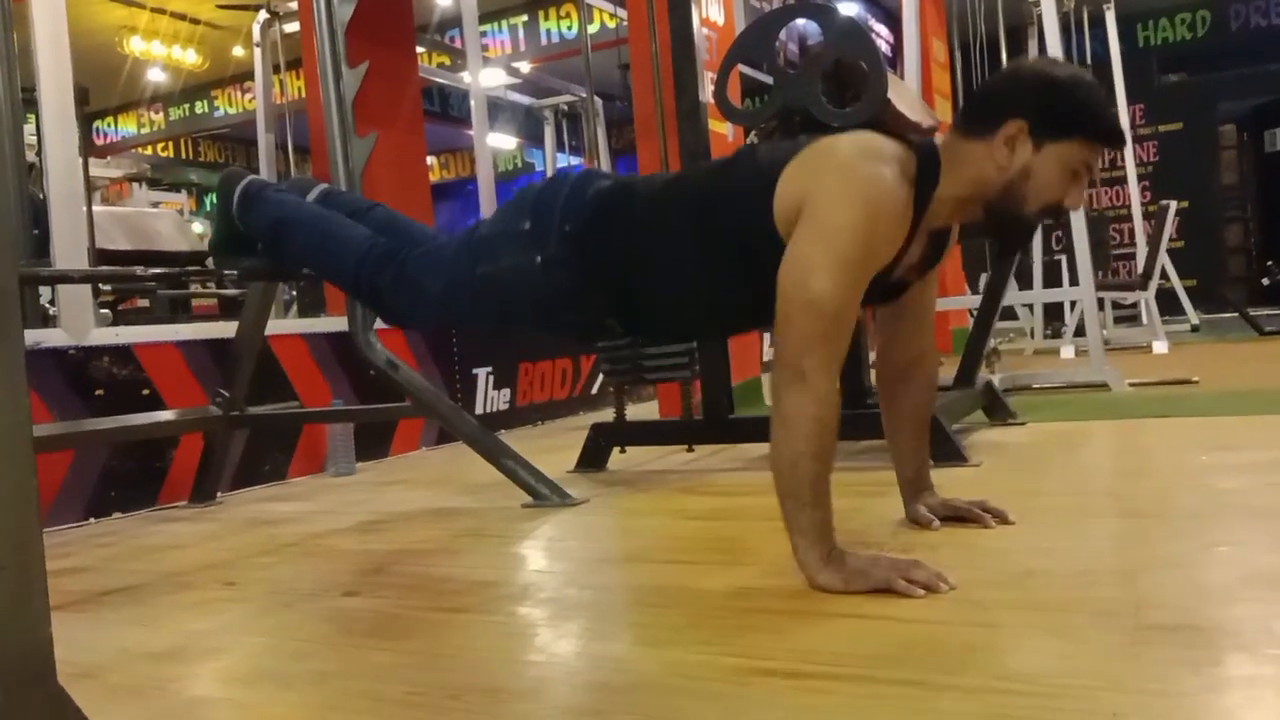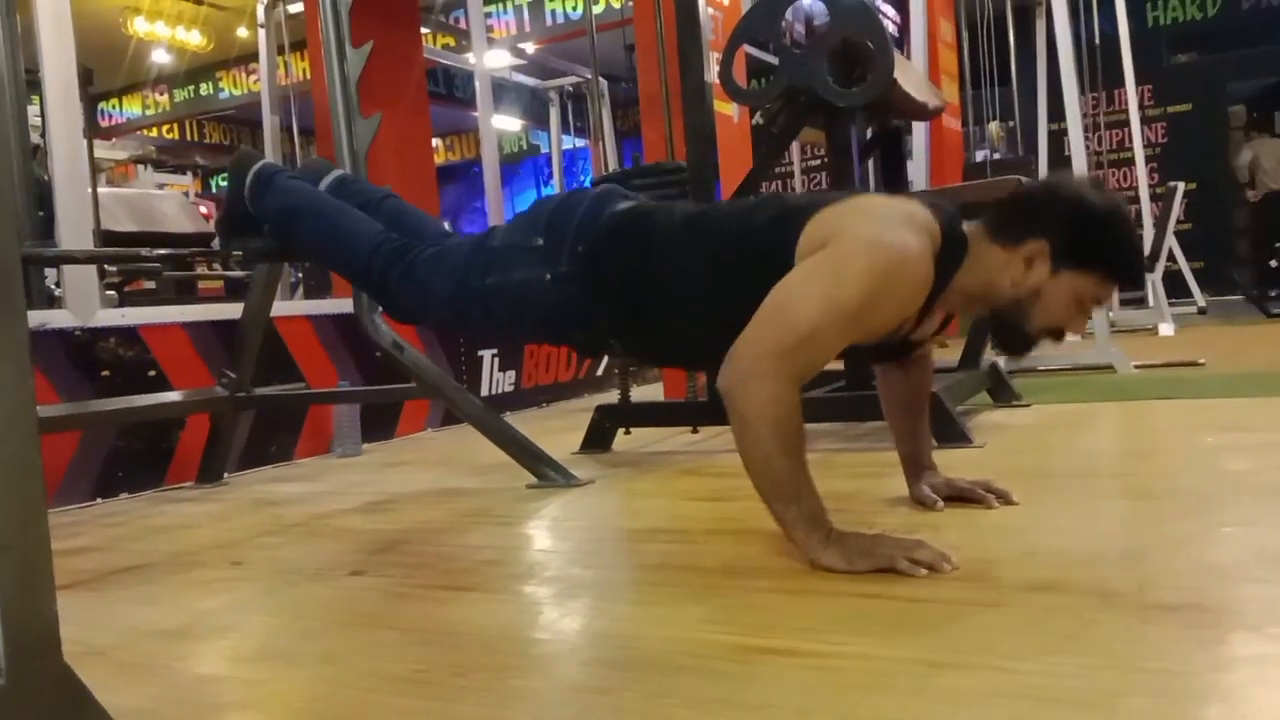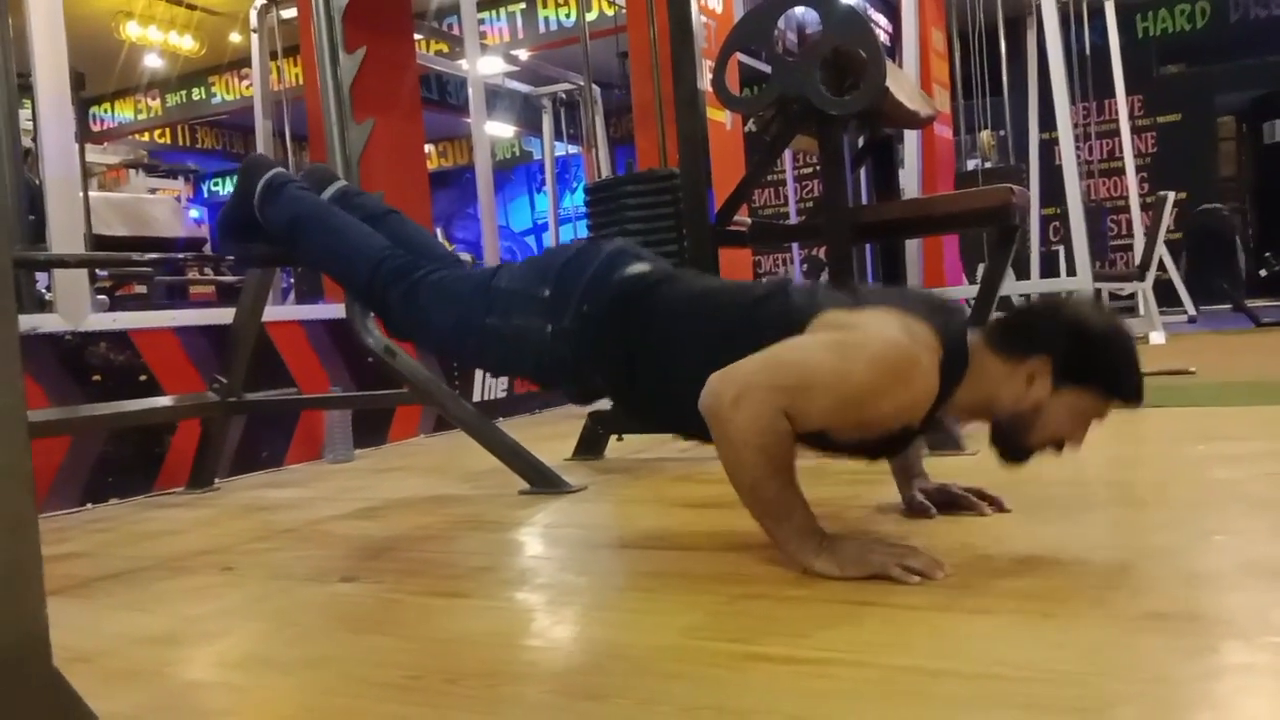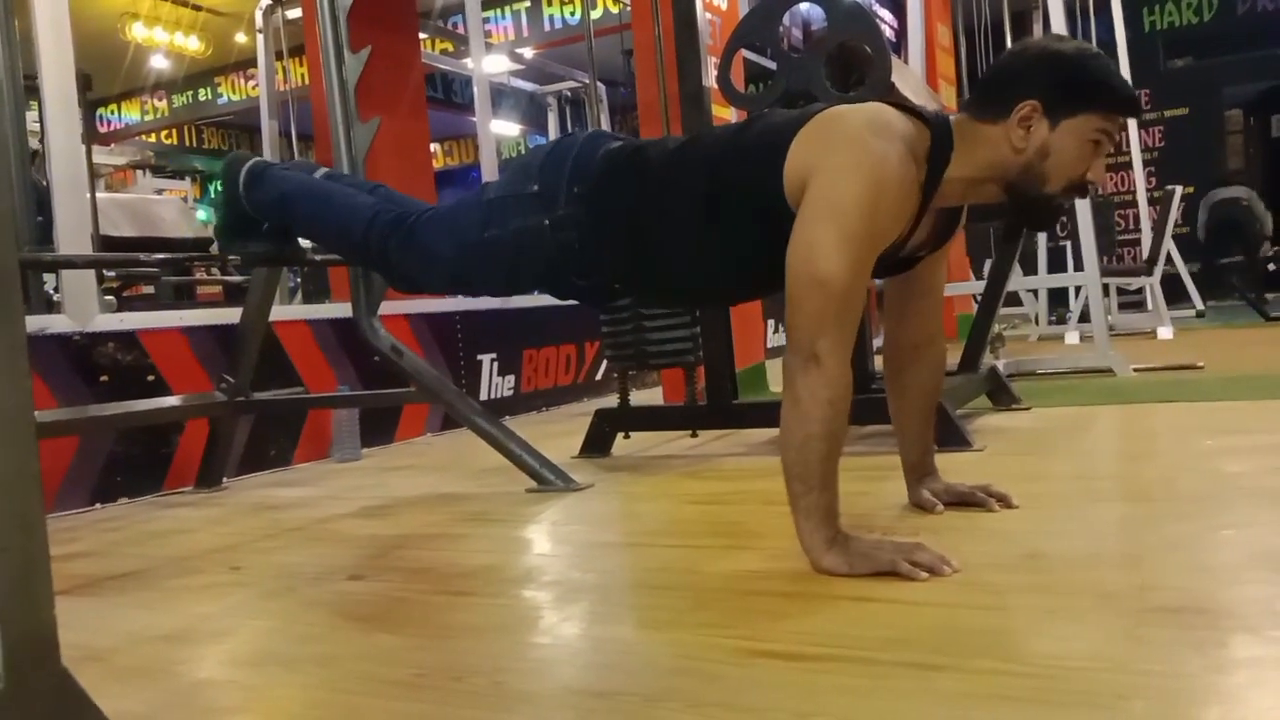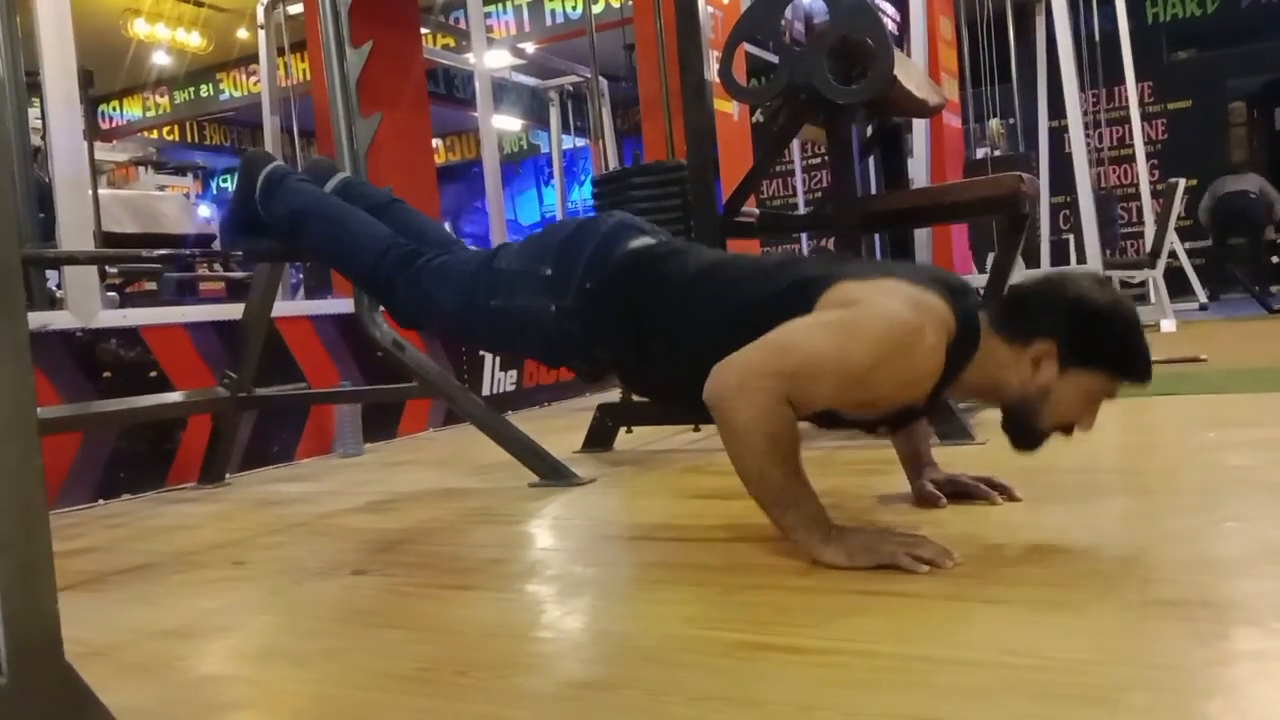
dt=1s
person 1, frame 1
left shoulder: (936, 209)
right shoulder: (870, 190)
left elbow: (908, 356)
right elbow: (803, 376)
left wrist: (917, 493)
right wrist: (820, 558)
left hip: (616, 269)
right hip: (572, 245)
left knee: (421, 269)
right knee: (399, 281)
left ankle: (316, 197)
right ankle: (258, 207)
person 1, frame 2
left shoulder: (948, 267)
right shoulder: (898, 262)
left elbow: (904, 356)
right elbow: (752, 374)
left wrist: (920, 472)
right wrist: (821, 540)
left hip: (635, 251)
right hip: (587, 260)
left knee: (438, 262)
right knee: (410, 277)
left ankle: (328, 185)
right ankle: (265, 190)
person 1, frame 3
left shoulder: (949, 346)
right shoulder: (905, 358)
right elbow: (734, 398)
left wrist: (910, 480)
right wrist: (812, 546)
left hip: (637, 300)
right hip: (592, 315)
left knee: (442, 277)
right knee: (409, 292)
left ankle: (330, 193)
right ankle: (270, 196)
person 1, frame 4
left shoulder: (946, 190)
right shoulder: (878, 164)
left elbow: (915, 337)
right elbow: (816, 356)
left wrist: (921, 475)
right wrist: (825, 541)
left hip: (623, 237)
right hip: (579, 209)
left knee: (421, 247)
right knee: (407, 248)
left ankle: (310, 182)
right ankle: (264, 188)
person 1, frame 5
left shoulder: (964, 323)
right shoulder: (912, 342)
right elbow: (738, 387)
left wrist: (919, 468)
right wrist: (821, 535)
left hip: (646, 271)
right hip: (594, 288)
left knee: (446, 271)
right knee: (418, 283)
left ankle: (333, 187)
right ankle: (274, 192)
